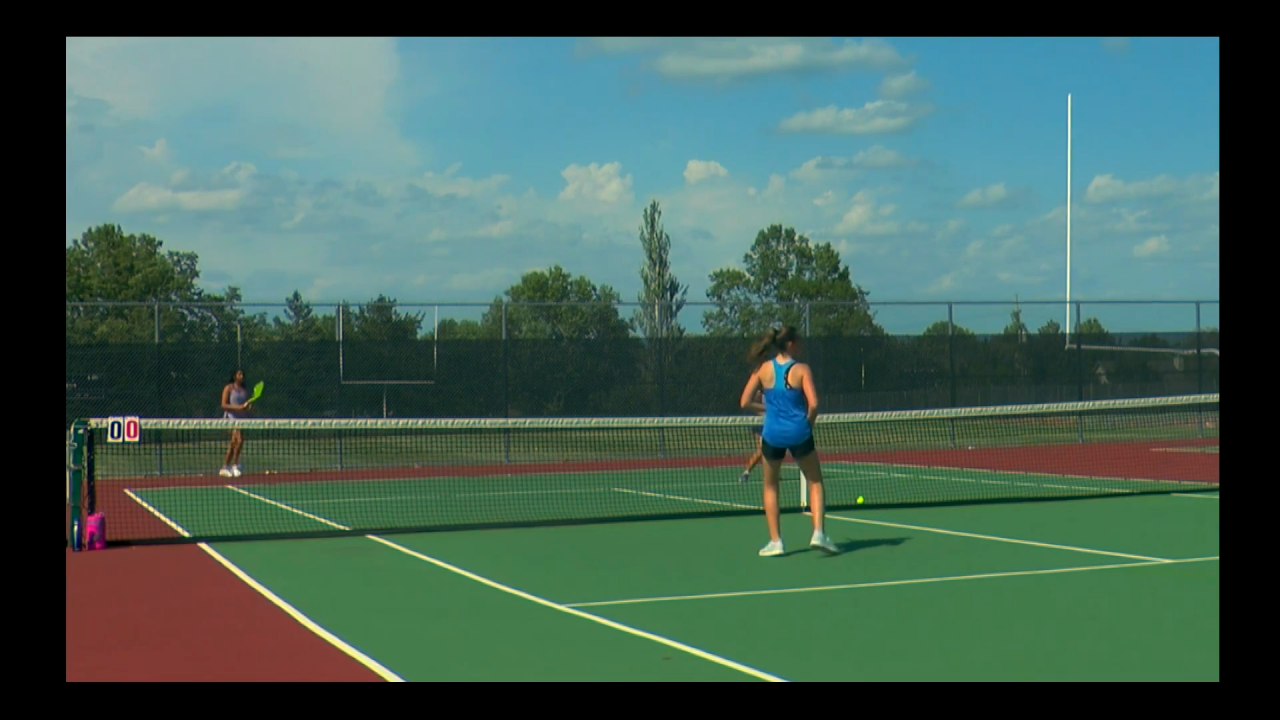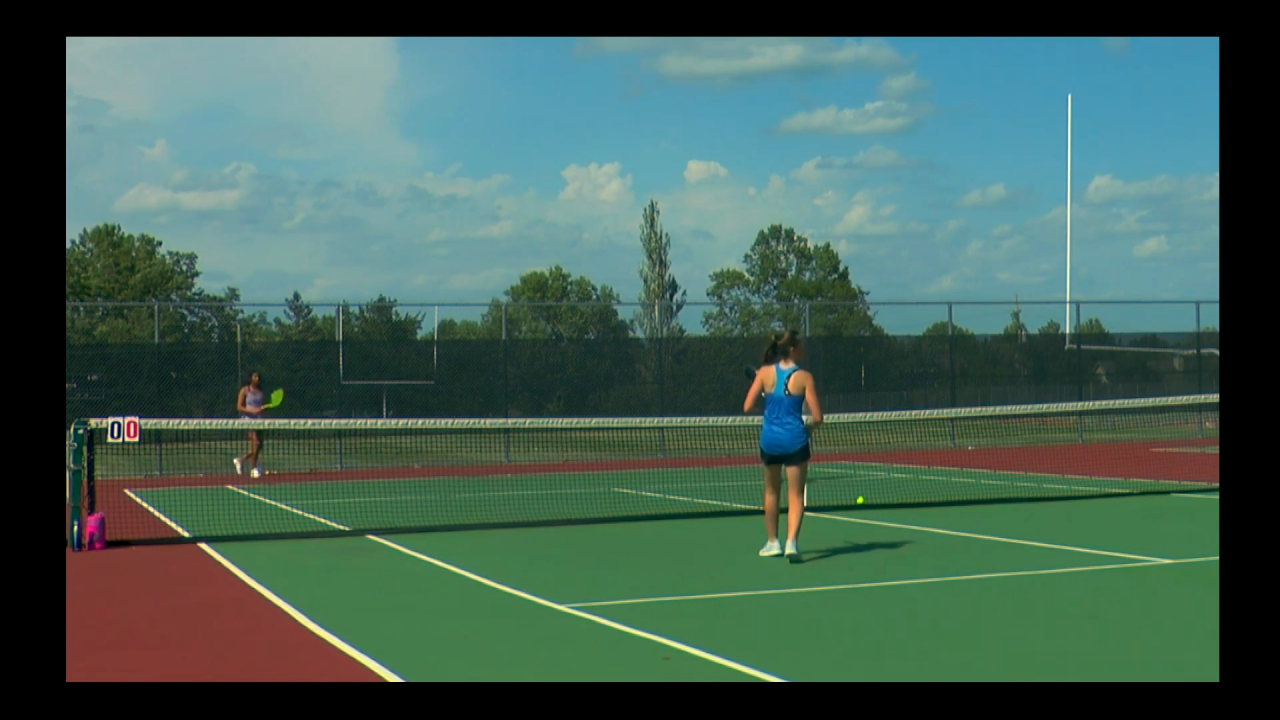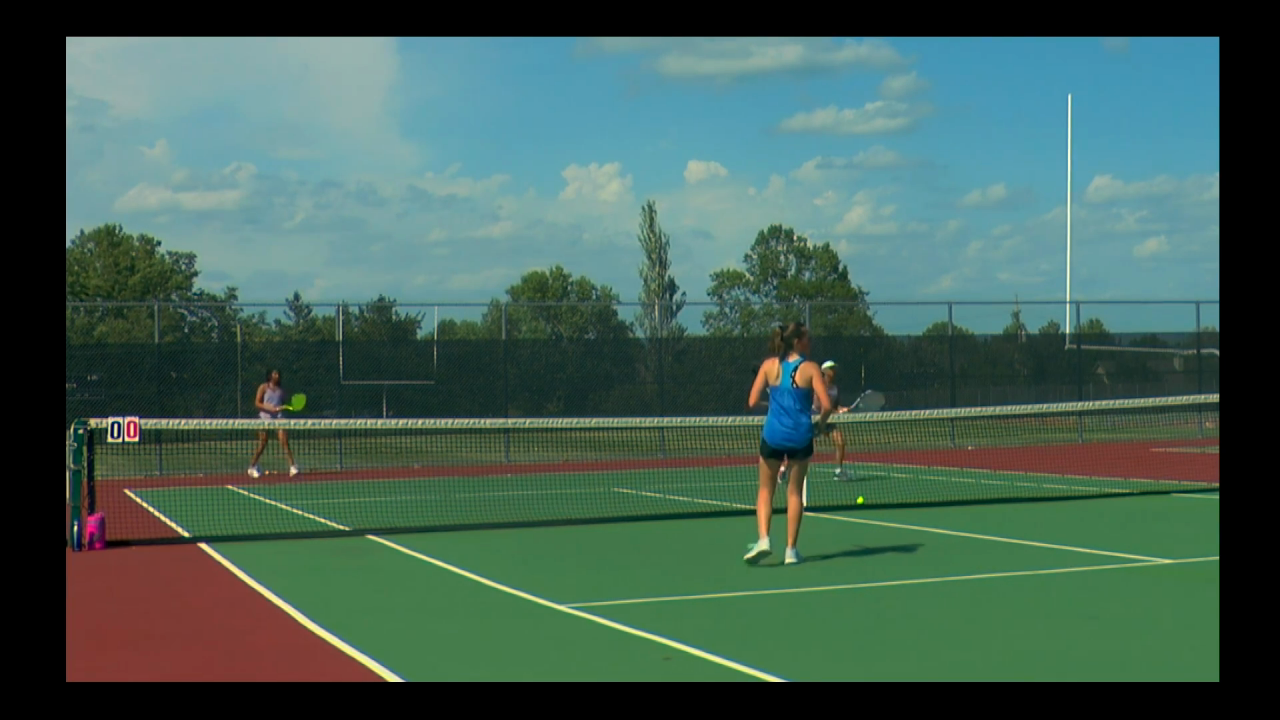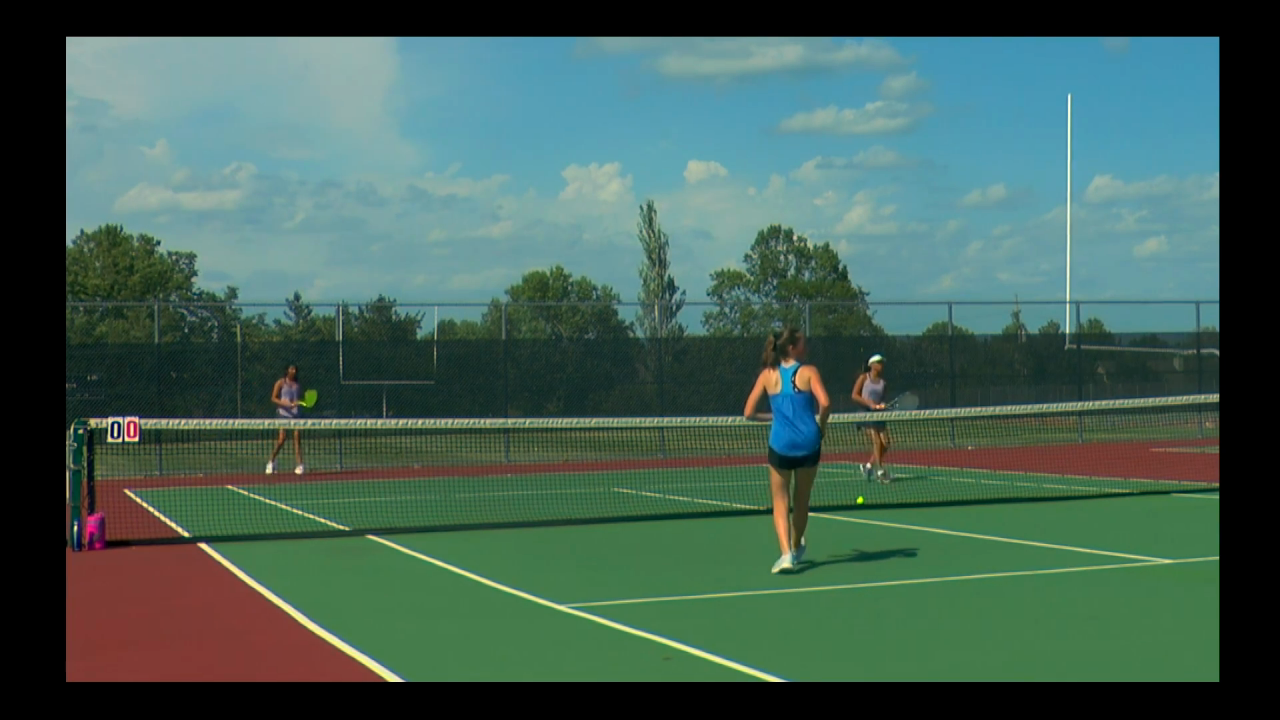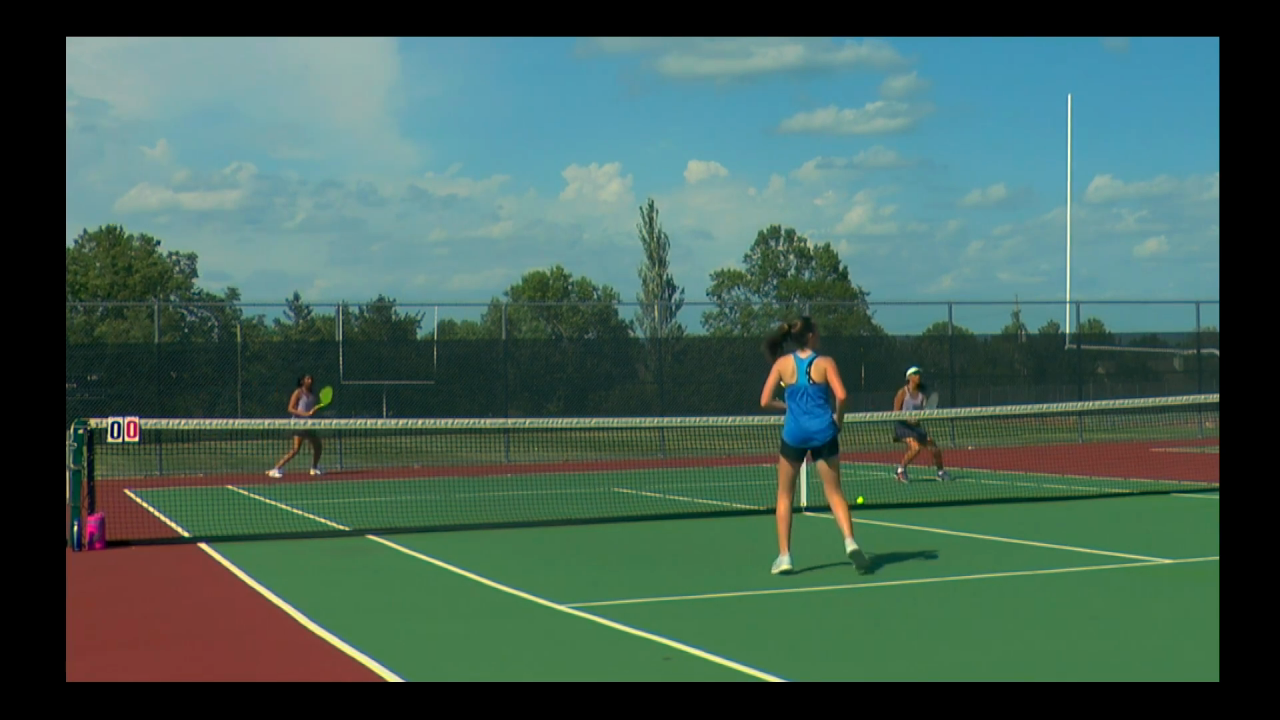
dt=0.3s
person 1, frame 1
left shoulder: (763, 368)
right shoulder: (802, 370)
left elbow: (745, 402)
right elbow: (813, 404)
right wrist: (809, 420)
left hip: (772, 433)
right hip: (799, 433)
left knee: (770, 487)
right knee: (815, 483)
left ankle: (775, 542)
right ankle: (818, 531)
person 1, frame 2
left shoulder: (765, 372)
right shoulder: (804, 377)
left elbow: (748, 407)
right elbow: (817, 417)
right wrist: (809, 428)
left hip: (769, 439)
right hip: (795, 439)
left knee: (771, 491)
right knee: (796, 496)
left ankle: (773, 542)
right ankle: (791, 541)
person 1, frame 3
left shoulder: (769, 365)
right shoulder: (811, 368)
left elbow: (753, 402)
right elbow: (826, 405)
right wrist: (821, 424)
left hip: (773, 435)
right hip: (800, 435)
left knee: (765, 490)
right knee: (794, 493)
left ankle: (763, 539)
right ankle: (791, 550)
person 1, frame 4
left shoulder: (767, 375)
right shoulder: (809, 371)
left elbow: (748, 413)
right elbow: (825, 403)
right wrist: (822, 426)
left hip: (781, 443)
right hip: (808, 441)
left knee: (781, 504)
right knee: (802, 500)
left ankle: (787, 554)
right ankle: (796, 549)
person 1, frame 5
left shoulder: (781, 363)
right shoulder: (825, 363)
left elbow: (765, 401)
right elbow: (841, 397)
right wrist: (838, 420)
left hip: (794, 434)
right hip: (823, 434)
left knee: (784, 497)
right knee: (835, 494)
left ankle: (784, 556)
right ankle: (850, 542)
